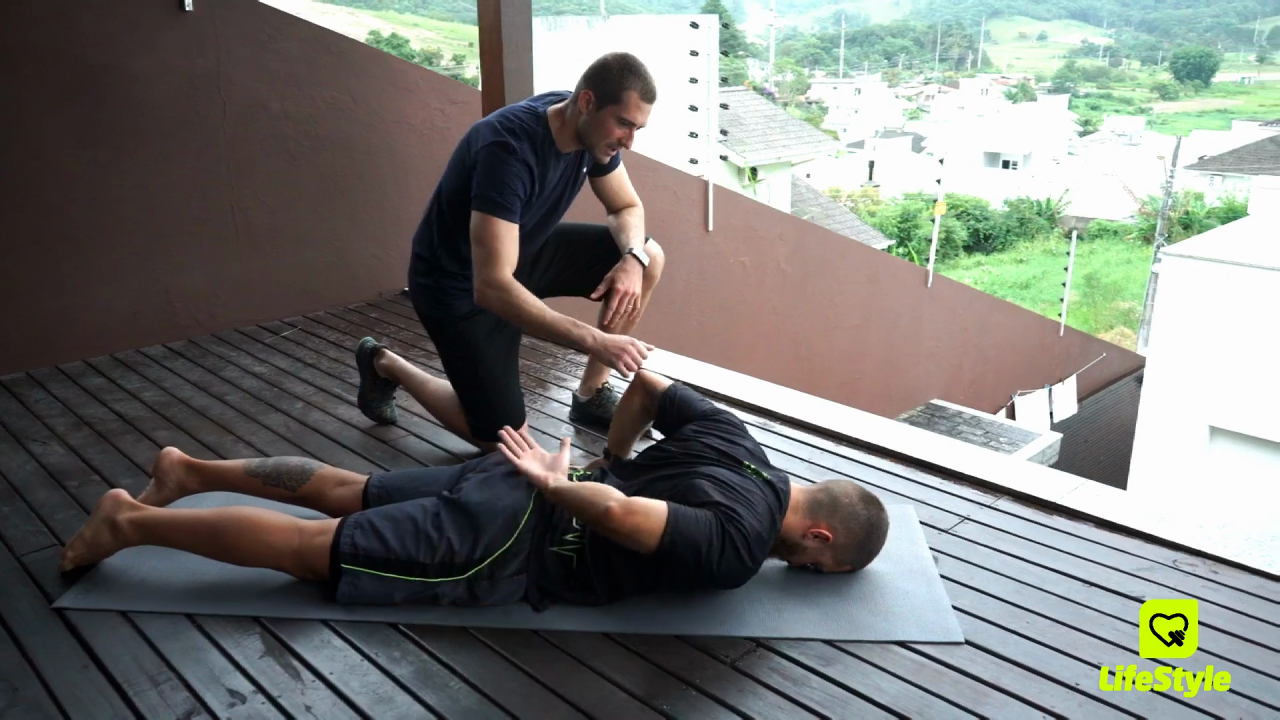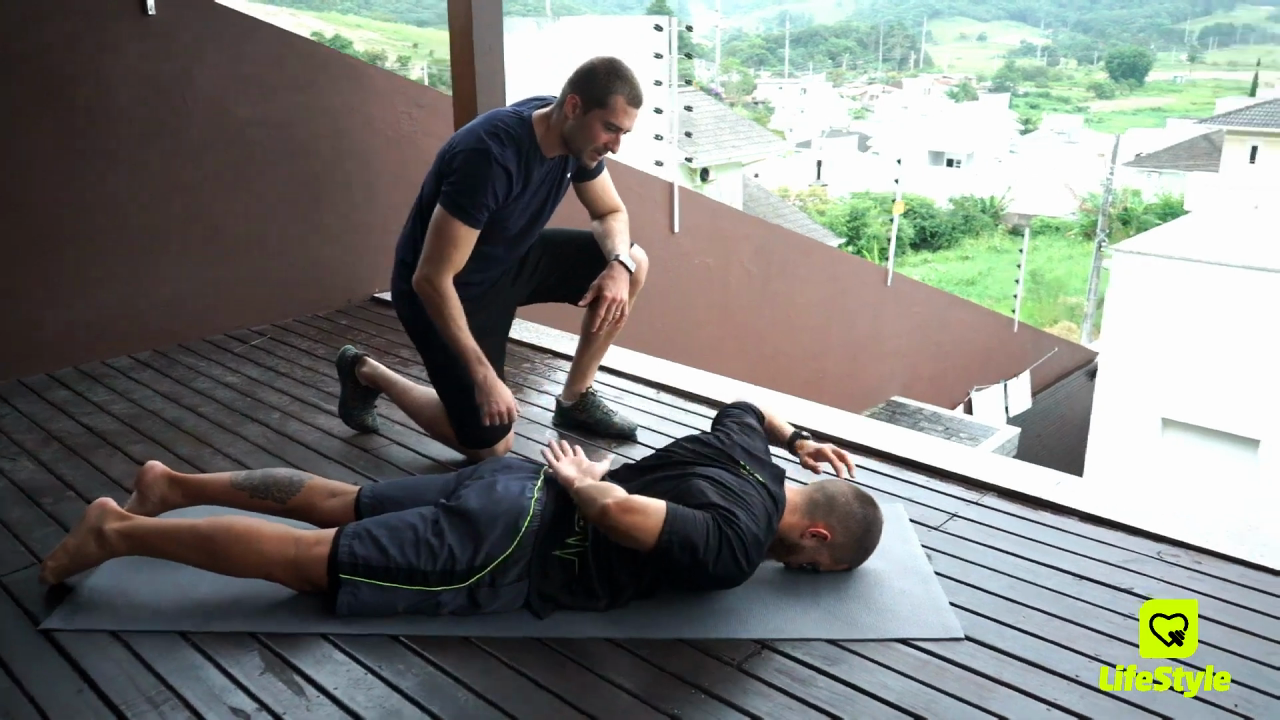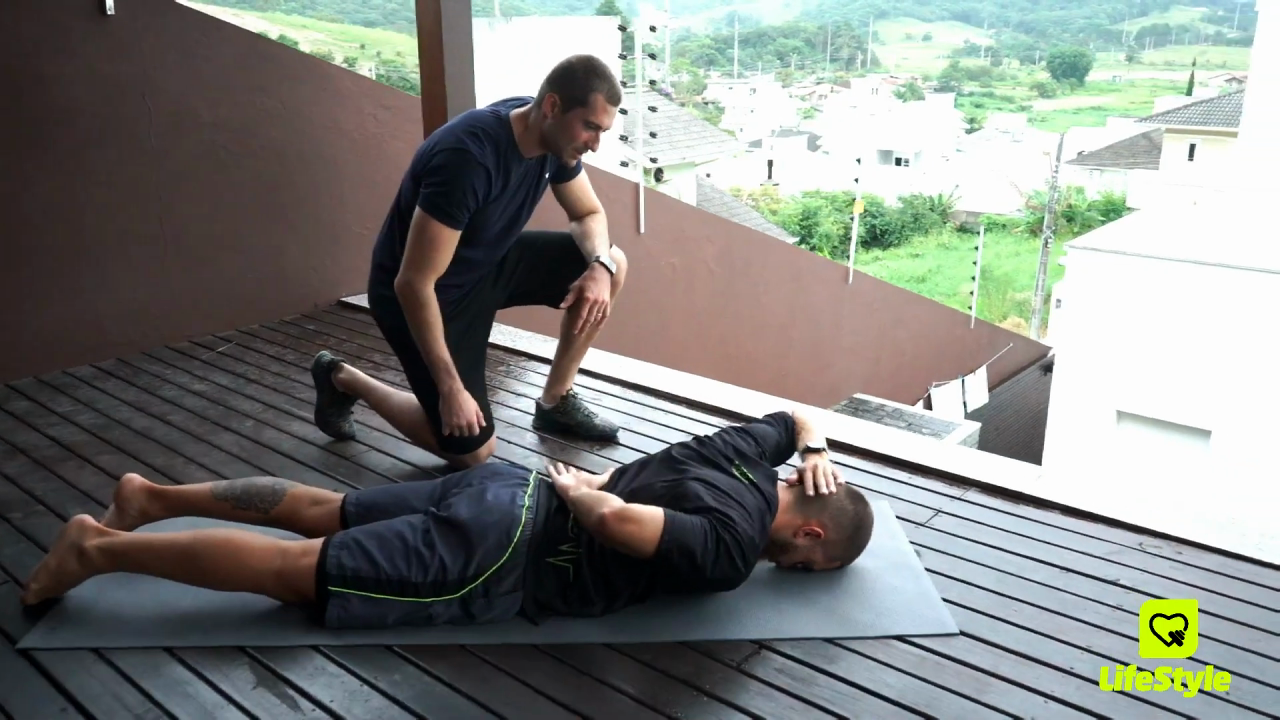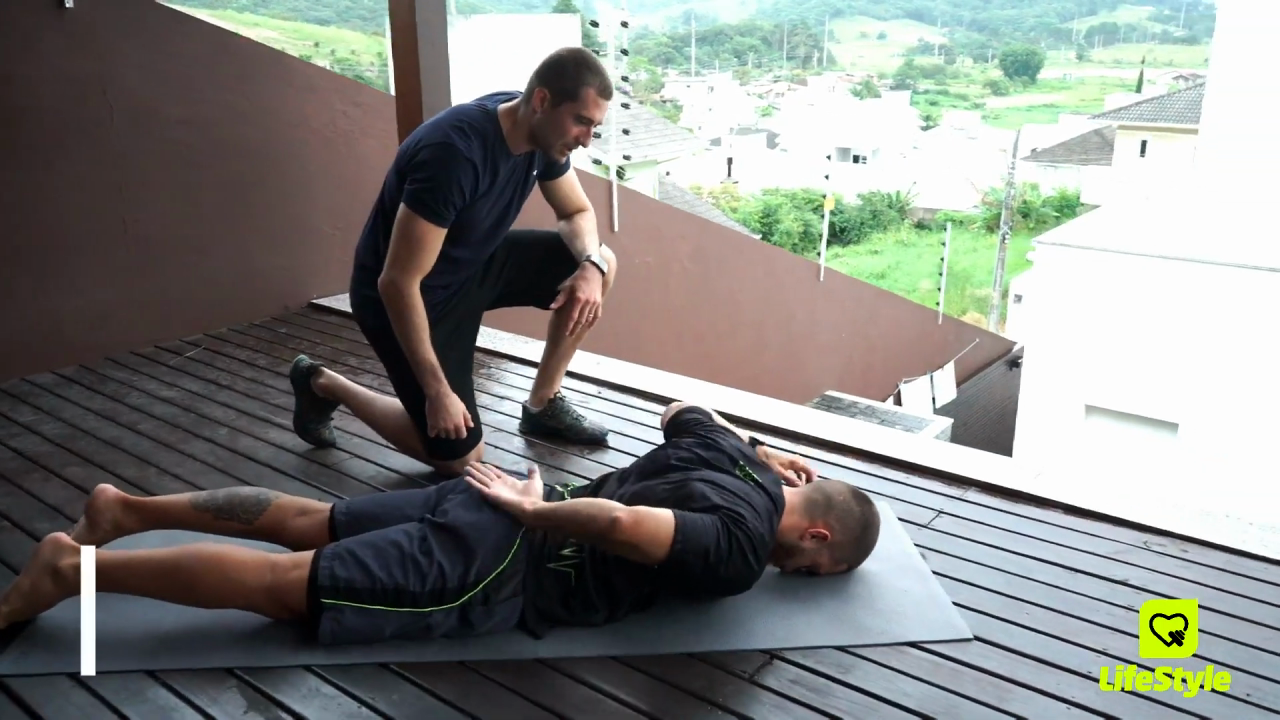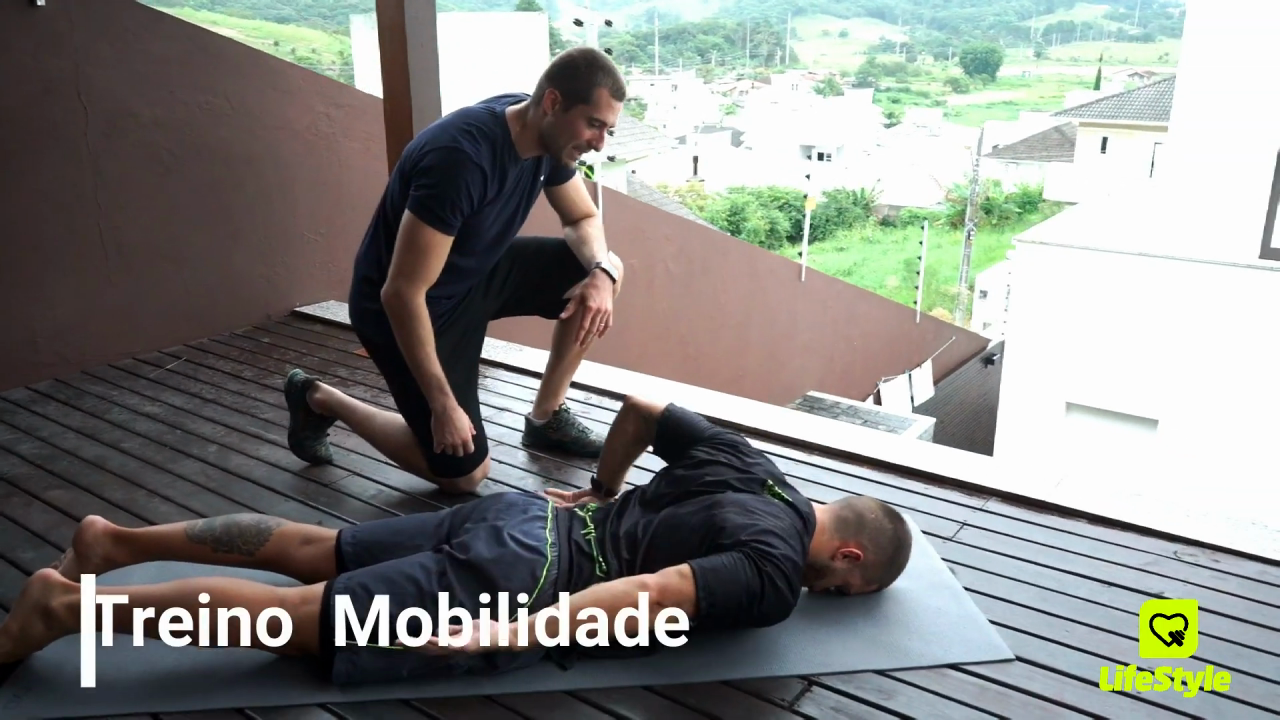
dt=0.5s
person 1, frame 1
left shoulder: (735, 440)
right shoulder: (740, 543)
left elbow: (643, 379)
right elbow: (622, 517)
right wrist: (562, 489)
left hip: (520, 483)
right hip: (506, 547)
left knee: (344, 493)
right knee: (311, 550)
left ankle: (188, 471)
right ankle: (132, 522)
person 1, frame 2
left shoulder: (745, 450)
right shoulder: (740, 543)
left elbow: (740, 403)
right elbow: (617, 514)
left wrist: (800, 437)
right wrist: (581, 485)
left hip: (512, 486)
right hip: (506, 555)
left knee: (335, 502)
right knee: (307, 559)
left ankle: (175, 484)
right ankle: (123, 530)
person 1, frame 3
left shoulder: (745, 456)
right shoulder: (732, 547)
left elbow: (789, 414)
right elbow: (616, 522)
left wrist: (816, 452)
right wrist: (577, 492)
left hip: (504, 493)
right hip: (497, 558)
left knee: (321, 510)
right knee: (292, 571)
left ankle: (152, 495)
right ankle: (103, 546)
person 1, frame 4
left shoulder: (727, 457)
right shoulder: (744, 546)
left elbow: (677, 408)
right elbow: (621, 523)
right wrist: (537, 510)
left hip: (495, 507)
right hip: (494, 572)
left knee: (303, 525)
right knee: (281, 585)
left ankle: (125, 508)
right ankle: (77, 566)
person 1, frame 5
left shoulder: (749, 463)
right shoulder: (775, 573)
left elbow: (638, 408)
right elbow: (653, 598)
right wrist: (517, 637)
left hip: (516, 522)
right hip: (516, 580)
left knee: (308, 552)
right knee: (294, 617)
left ankle: (116, 539)
person 2, frame 1
left shoulder: (592, 130)
right shoulder: (507, 149)
left elbow: (627, 207)
right elbow: (492, 286)
left wrist: (631, 259)
right wrist: (595, 341)
left hip: (524, 250)
right hip: (457, 284)
left knee: (648, 258)
right knee: (504, 440)
left ankle: (591, 396)
right ankle: (384, 367)
person 2, frame 2
left shoulder: (578, 134)
right shoulder: (489, 155)
left elbow: (612, 213)
right elbow: (431, 280)
left wrist: (619, 264)
right wrist: (485, 378)
left hip: (510, 259)
right hip: (447, 290)
left knee: (632, 264)
right knee: (490, 447)
left ankle: (575, 400)
right ankle: (366, 374)
person 2, frame 3
left shoulder: (554, 135)
right shoulder: (468, 157)
left elbow: (589, 214)
right elbow: (413, 284)
left wrist: (599, 266)
right wrist: (451, 389)
left hip: (487, 262)
right hip: (427, 293)
left knee: (611, 264)
right knee: (472, 450)
left ankle: (555, 402)
right ankle: (343, 380)
person 2, frame 4
left shoulder: (544, 132)
right shoulder: (454, 152)
left elbow: (578, 212)
right elbow: (397, 282)
left wrist: (589, 265)
right wrist: (438, 391)
left hip: (473, 263)
right hip: (408, 295)
left knee: (601, 265)
right knee: (460, 457)
left ankle: (542, 405)
right ankle: (323, 385)
person 2, frame 5
left shoulder: (547, 135)
right shoulder: (461, 157)
left elbow: (583, 219)
right elbow: (400, 293)
left wrist: (600, 272)
right wrist: (443, 406)
right hip: (403, 308)
left knee: (605, 270)
right knee: (464, 474)
left ankle: (546, 418)
right ankle: (320, 401)
